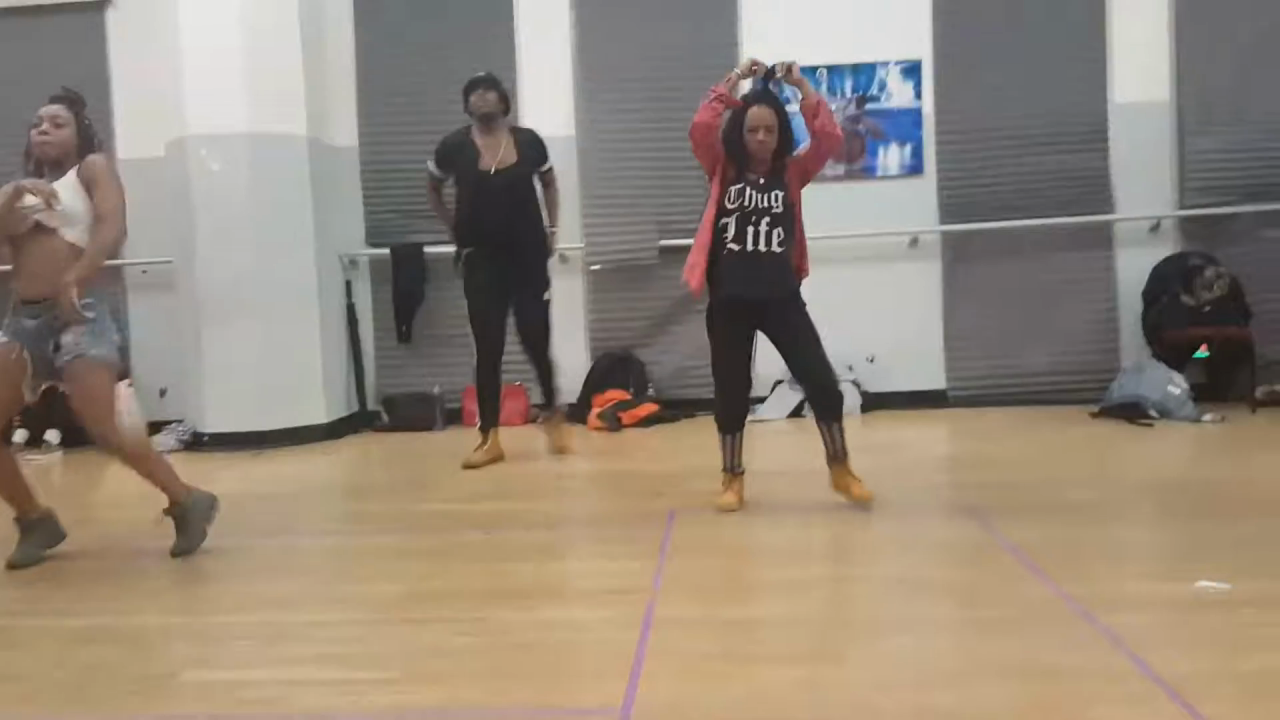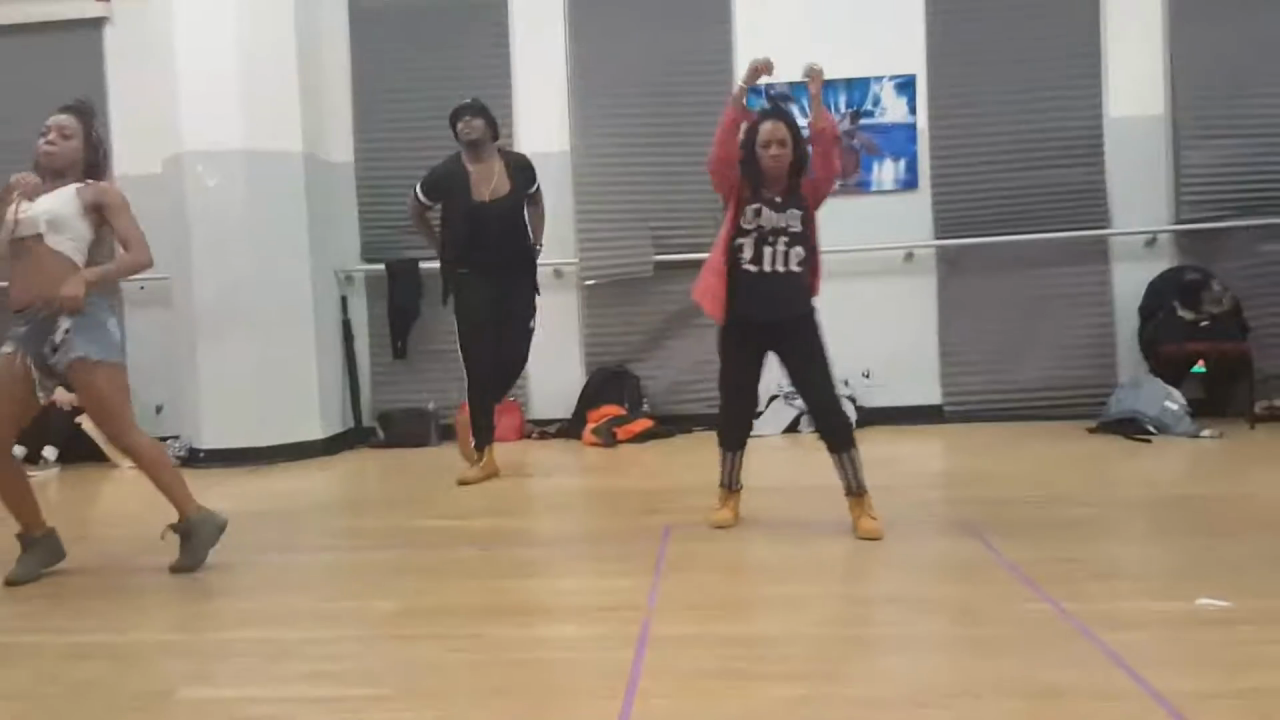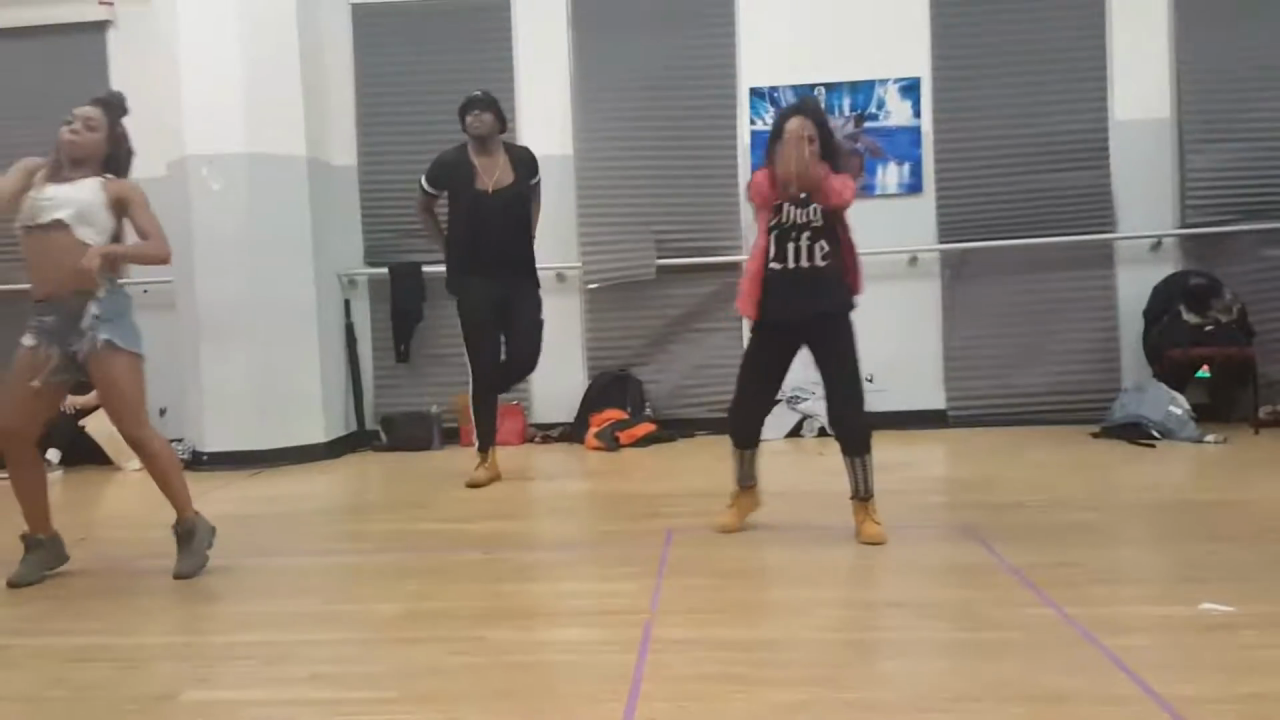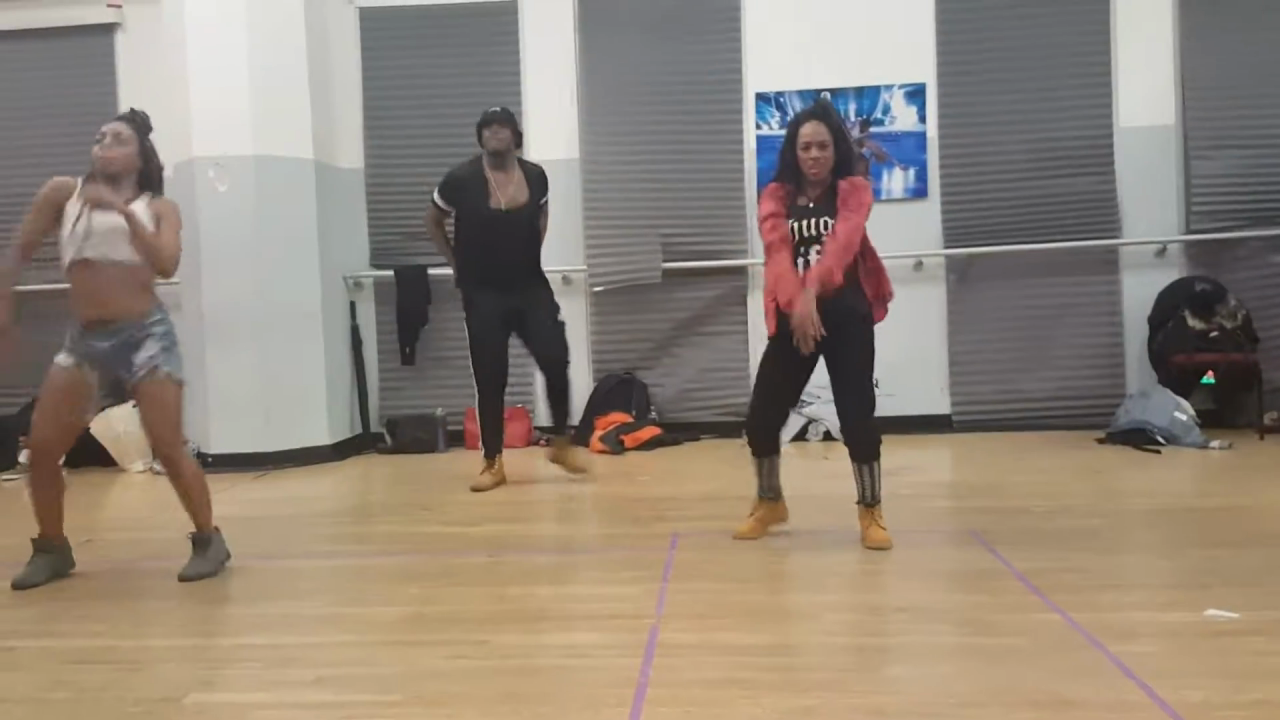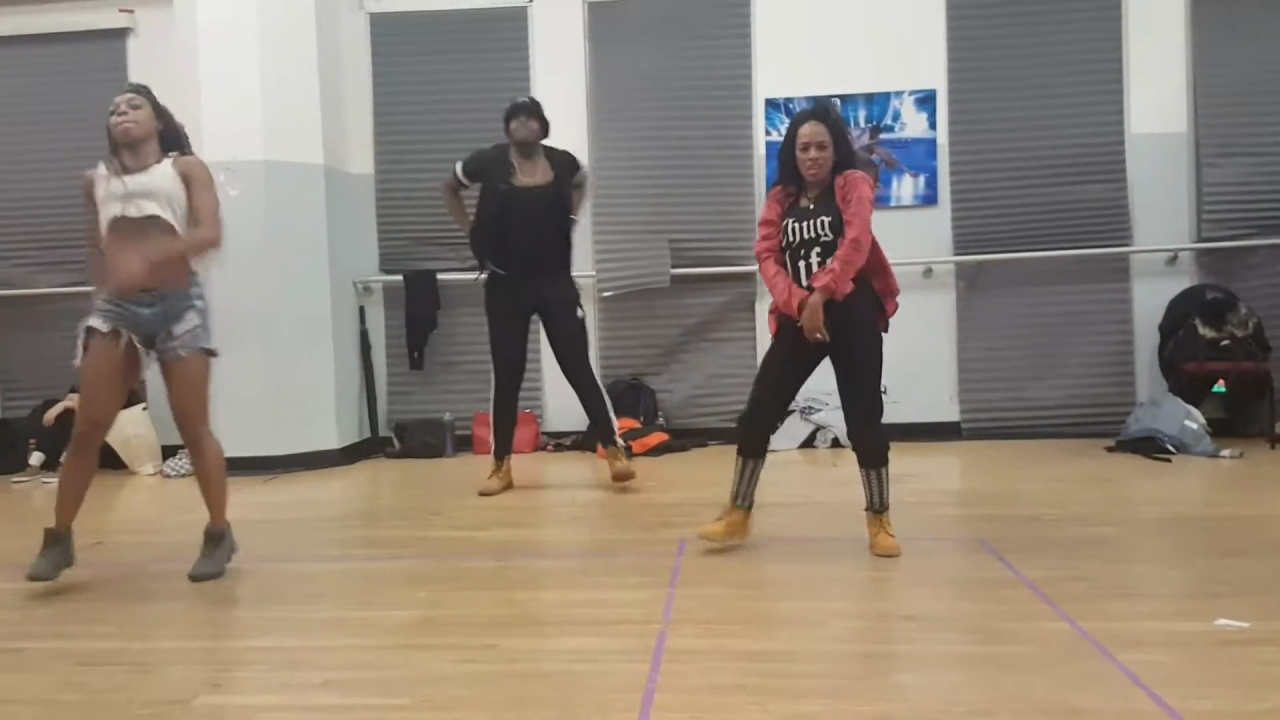
dt=0.2s
person 1, frame 1
left shoulder: (94, 167)
left elbow: (113, 228)
left wrist: (74, 281)
left hip: (79, 315)
left knee: (105, 430)
left ankle: (188, 504)
person 1, frame 2
left shoulder: (96, 192)
left elbow: (140, 255)
left wrist: (85, 279)
left hip: (77, 320)
left knee: (122, 433)
left ankle: (195, 519)
person 1, frame 3
left shoulder: (117, 188)
left elbow: (160, 250)
left wrist: (106, 252)
left hip: (97, 310)
right hip: (45, 319)
left knee: (134, 428)
left ankle: (191, 527)
right ankle: (43, 543)
person 1, frame 4
left shoulder: (159, 208)
right shoulder: (62, 192)
left elbow: (167, 264)
left wrist: (122, 212)
left hip: (145, 335)
right hip: (84, 339)
left knee: (169, 447)
right knee: (42, 450)
left ankle: (208, 540)
right ankle: (52, 549)
person 1, frame 5
left shoulder: (187, 167)
right shoulder: (97, 178)
left elbow: (210, 234)
left wrist: (149, 256)
right wrist: (108, 282)
left hip: (178, 304)
right hip: (115, 307)
left knee: (194, 430)
right knee: (88, 430)
left ankle: (218, 535)
right ankle: (58, 540)
person 2, frame 1
left shoulder: (792, 171)
right shoulder: (723, 169)
left elbow: (829, 137)
right elbow: (701, 127)
left wrist: (801, 85)
right wrist: (734, 79)
left hip: (782, 296)
right hip: (729, 299)
left knee: (821, 382)
right knee: (730, 392)
left ankle: (840, 468)
right ankle: (732, 478)
person 2, frame 2
left shoulder: (806, 191)
right shoulder: (738, 189)
left elbow: (829, 161)
right elbow: (721, 154)
left wrist: (817, 99)
right wrist: (742, 90)
left hip: (796, 316)
right hip: (743, 318)
left knee: (826, 405)
right knee: (736, 409)
left ankle: (859, 500)
right ankle: (729, 495)
person 2, frame 3
left shoulder: (836, 183)
right shoulder: (765, 183)
left elbow: (838, 195)
right elbow: (765, 186)
left wrist: (811, 168)
right wrist: (783, 165)
left hip: (827, 313)
right hip: (775, 314)
left knee: (848, 408)
right knee: (745, 409)
left ankle: (864, 505)
right ankle: (744, 493)
person 2, frame 4
left shoulder: (854, 190)
right shoulder: (776, 196)
left elbow: (844, 242)
right elbow: (777, 251)
left wrist: (815, 288)
right wrist: (797, 304)
left hip: (847, 318)
right hip: (793, 319)
left knee: (858, 415)
right knee: (761, 415)
left ankle: (870, 511)
right ankle: (769, 502)
person 2, frame 5
left shoulder: (853, 184)
right shoulder: (780, 199)
left elbow: (856, 241)
right elbow: (767, 257)
left wrist: (821, 296)
right wrist: (797, 302)
left hip: (854, 318)
right hip: (796, 320)
left knee: (864, 419)
right knee: (758, 415)
left ankle: (878, 519)
right ankle: (737, 513)
person 3, frame 1
left shoulder: (528, 141)
right shoulder: (453, 146)
left elbow: (549, 183)
right elbow: (434, 188)
left wrist: (551, 231)
right wrist: (454, 230)
left hip: (526, 257)
right hip: (481, 259)
left knee: (537, 342)
right knee: (488, 349)
left ankle: (553, 417)
right ankle: (489, 438)
person 3, frame 2
left shoulder: (518, 165)
right shoulder: (445, 175)
left elbow: (535, 203)
right elbow: (417, 213)
left wrist: (536, 246)
right wrist: (445, 251)
left hip: (517, 279)
right hip: (472, 281)
left knee: (511, 363)
right knee: (480, 367)
left ankle: (471, 422)
right ankle: (485, 455)
person 3, frame 3
left shoulder: (522, 158)
right shoulder: (449, 164)
right elbow: (425, 206)
right wrist: (448, 246)
left hip: (519, 275)
right hip: (473, 279)
left knee: (525, 357)
right knee: (483, 366)
left ankle: (475, 403)
right ankle: (487, 458)
person 3, frame 4
left shoulder: (535, 176)
right shoulder: (463, 178)
right elbow: (434, 221)
left wrist: (532, 253)
right wrist: (458, 264)
left hip: (530, 286)
right hip: (483, 292)
left knee: (555, 359)
right knee: (490, 377)
left ankle: (561, 442)
right ankle: (492, 463)
person 3, frame 5
left shoulder: (562, 161)
right shoulder: (487, 161)
left elbow: (580, 184)
right elbow: (450, 189)
left wrist: (570, 219)
right wrist: (473, 231)
left hip: (555, 279)
right hip: (506, 283)
left knee: (578, 365)
right knee: (507, 375)
left ankle: (614, 450)
right ankle: (501, 466)
